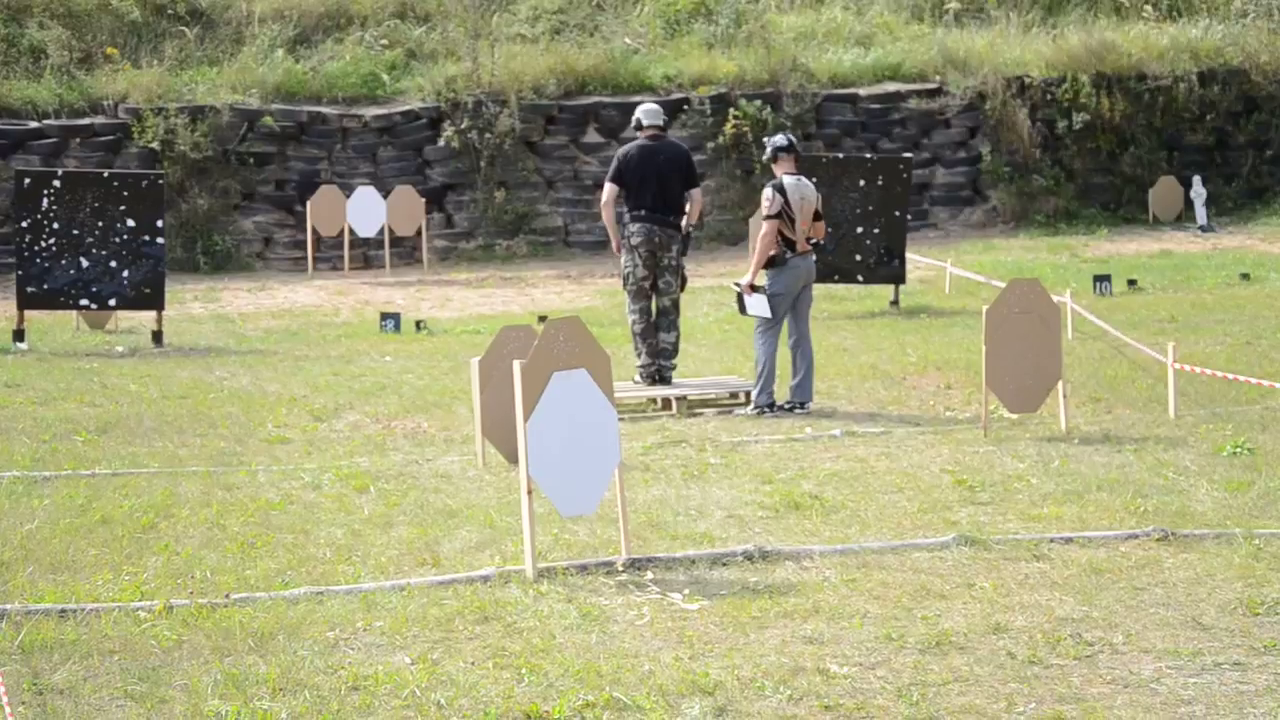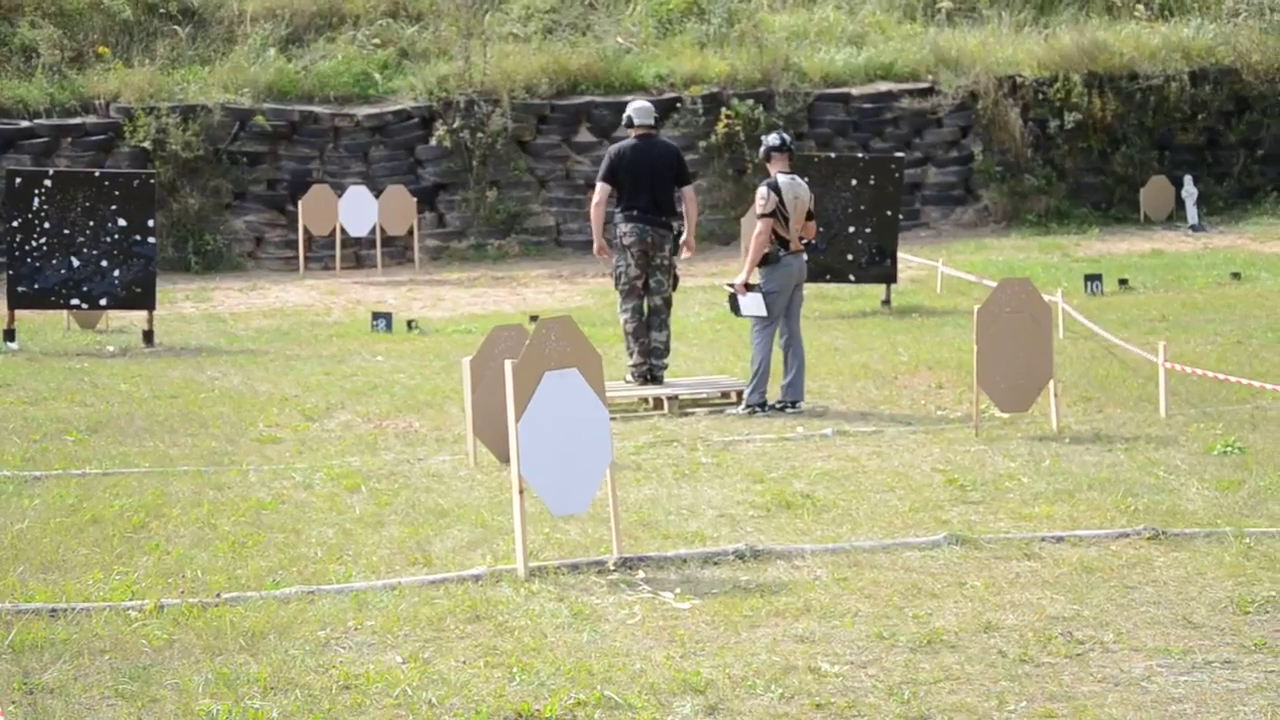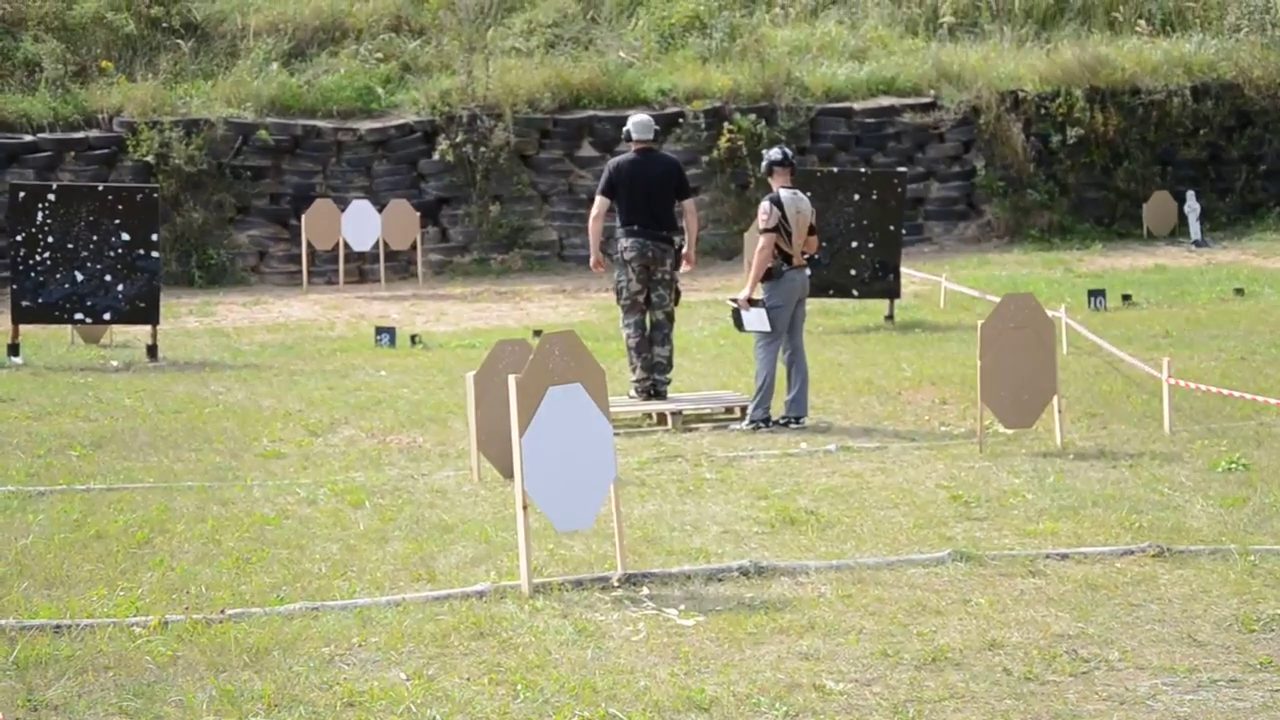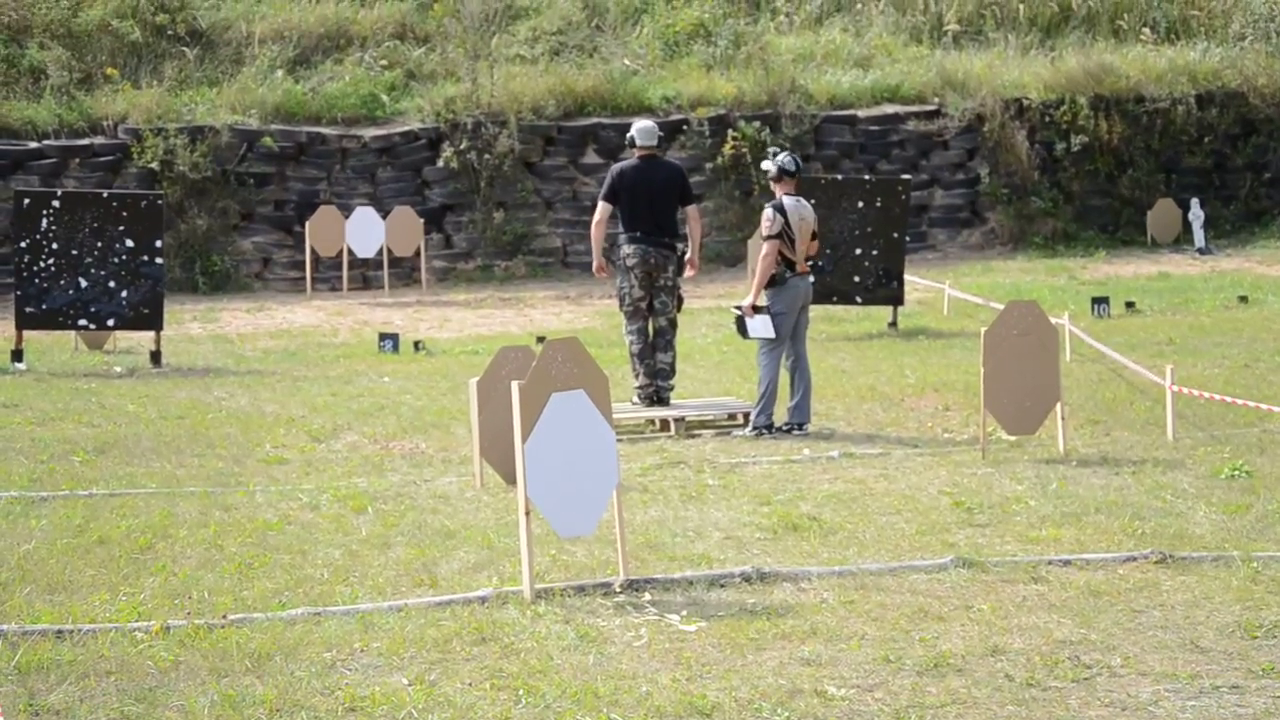
dt=0.5s
person 1, frame 1
left shoulder: (627, 152)
right shoulder: (680, 152)
left elbow: (607, 200)
right elbow: (696, 199)
left wrist: (615, 236)
right wrist: (684, 229)
left hip: (638, 231)
right hip: (670, 233)
left knee: (639, 303)
right knee: (669, 304)
left ankle: (647, 370)
right ankle: (665, 369)
person 1, frame 2
left shoulder: (617, 152)
right shoulder: (671, 151)
left elbow: (599, 200)
right elbow: (689, 197)
left wrist: (597, 238)
right wrist: (689, 234)
left hip: (629, 231)
right hip: (661, 231)
left knee: (631, 302)
right knee: (660, 303)
left ankle: (638, 369)
right ankle: (657, 368)
person 1, frame 3
left shoulder: (617, 166)
right shoulder: (672, 165)
left elbow: (597, 213)
right elbow: (690, 210)
left wrist: (594, 251)
right wrist: (690, 247)
left hip: (631, 245)
right hip: (663, 246)
left knee: (634, 317)
right knee: (662, 318)
left ankle: (642, 384)
right ankle: (660, 383)
person 1, frame 4
left shoulder: (619, 172)
right shoulder: (675, 171)
left elbow: (600, 218)
right elbow: (693, 216)
left wrist: (597, 255)
right wrist: (693, 252)
left hip: (633, 251)
right hip: (666, 252)
left knee: (636, 324)
right knee: (665, 324)
left ankle: (645, 390)
right ankle: (663, 390)
person 2, frame 1
left shoulder: (774, 189)
right shoulder: (810, 188)
left elbow: (767, 234)
right elbow: (820, 231)
left wrist: (751, 273)
left hip: (784, 267)
right hip: (806, 264)
left knee: (766, 331)
right knee: (800, 332)
left ankle: (763, 400)
right ankle: (801, 398)
person 2, frame 2
left shoulder: (769, 188)
right shoulder: (803, 188)
left elbow: (761, 233)
right elbow: (810, 232)
left wrist: (745, 272)
left hip: (777, 265)
right hip: (798, 262)
left knee: (762, 330)
right knee: (791, 331)
left ankle: (755, 399)
right ankle: (792, 397)
person 2, frame 3
left shoulder: (771, 203)
right shoulder: (805, 202)
left elbow: (765, 248)
left wrist: (749, 287)
left hip: (780, 280)
right hip: (800, 277)
left knee: (767, 346)
right knee: (794, 346)
left ankle: (759, 415)
right ankle: (796, 412)
person 2, frame 4
left shoulder: (774, 210)
right shoulder: (806, 209)
left elbow: (768, 255)
left wrist: (753, 295)
left hip: (783, 287)
right hip: (803, 283)
left knee: (769, 353)
right knee: (797, 353)
left ankle: (762, 422)
right ankle: (799, 419)
